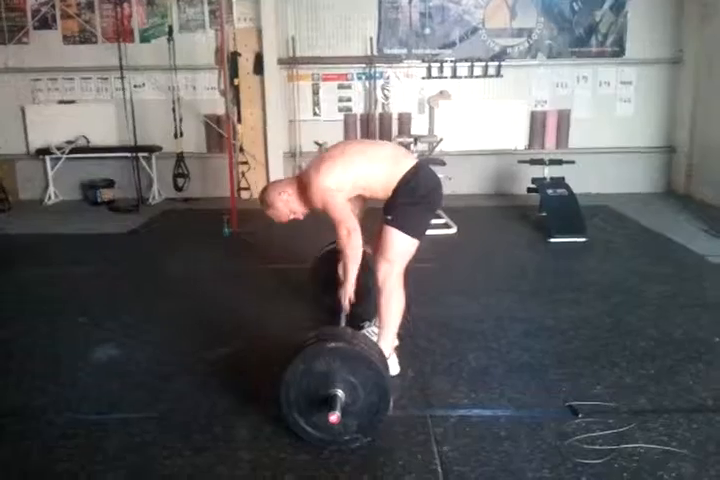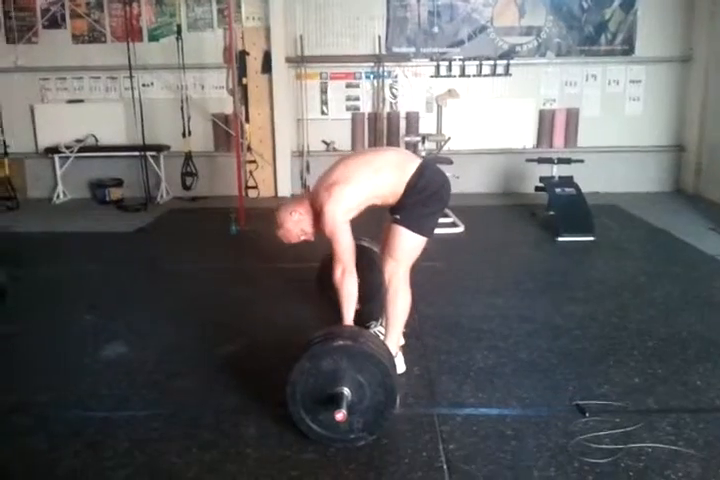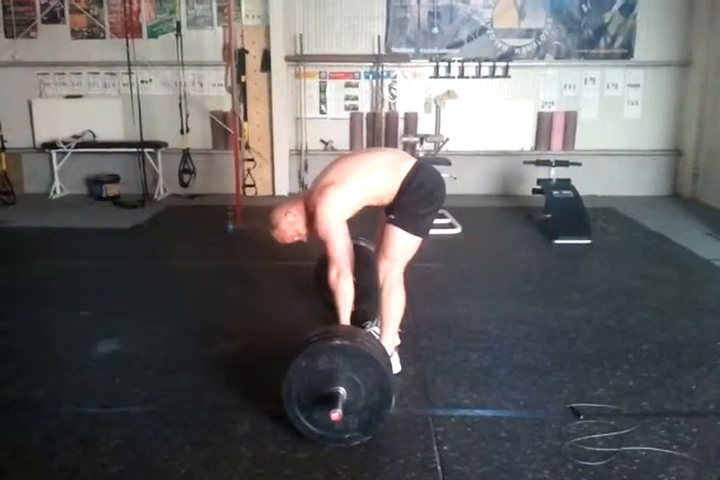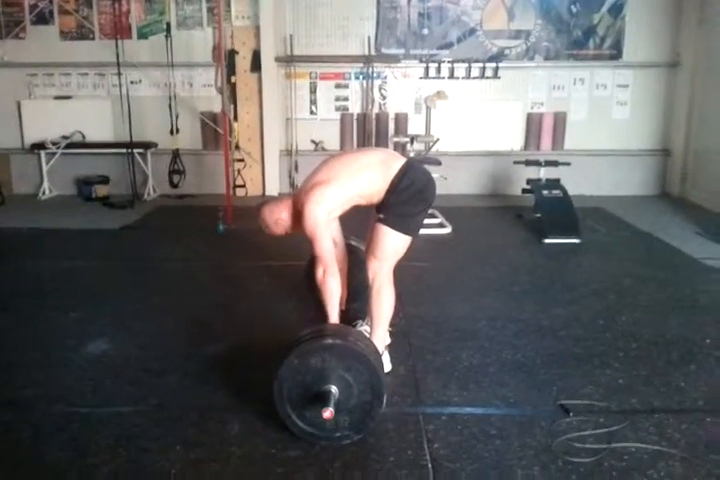
dt=0.5s
person 1, frame 1
left shoulder: (316, 186)
right shoulder: (315, 176)
left elbow: (351, 233)
right elbow: (354, 200)
left wrist: (348, 283)
right wrist: (347, 260)
left hip: (416, 188)
right hip: (411, 181)
left knee: (388, 272)
right knee: (382, 259)
left ankle: (385, 356)
right ankle: (384, 329)
person 1, frame 2
left shoulder: (329, 210)
right shoulder: (322, 195)
left elbow: (344, 270)
right elbow: (345, 244)
left wrist: (347, 324)
right wrist: (350, 291)
left hip: (425, 188)
right hip: (418, 179)
left knee: (394, 270)
right knee: (389, 260)
left ankle: (390, 354)
right ankle: (390, 329)
person 1, frame 3
left shoulder: (323, 212)
right shoulder: (319, 196)
left elbow: (339, 272)
right elbow: (345, 244)
left wrist: (344, 327)
right wrist: (349, 296)
left hip: (420, 187)
right hip: (414, 177)
left knee: (389, 270)
right knee: (384, 259)
left ankle: (386, 354)
right ankle: (386, 328)
person 1, frame 4
left shoulder: (310, 210)
right shoulder: (312, 196)
left elbow: (326, 270)
right elbow: (337, 243)
left wrist: (333, 323)
right wrist: (343, 290)
left hip: (410, 186)
right hip: (405, 177)
left knee: (378, 269)
right knee: (375, 260)
left ankle: (377, 352)
right ankle: (377, 328)
